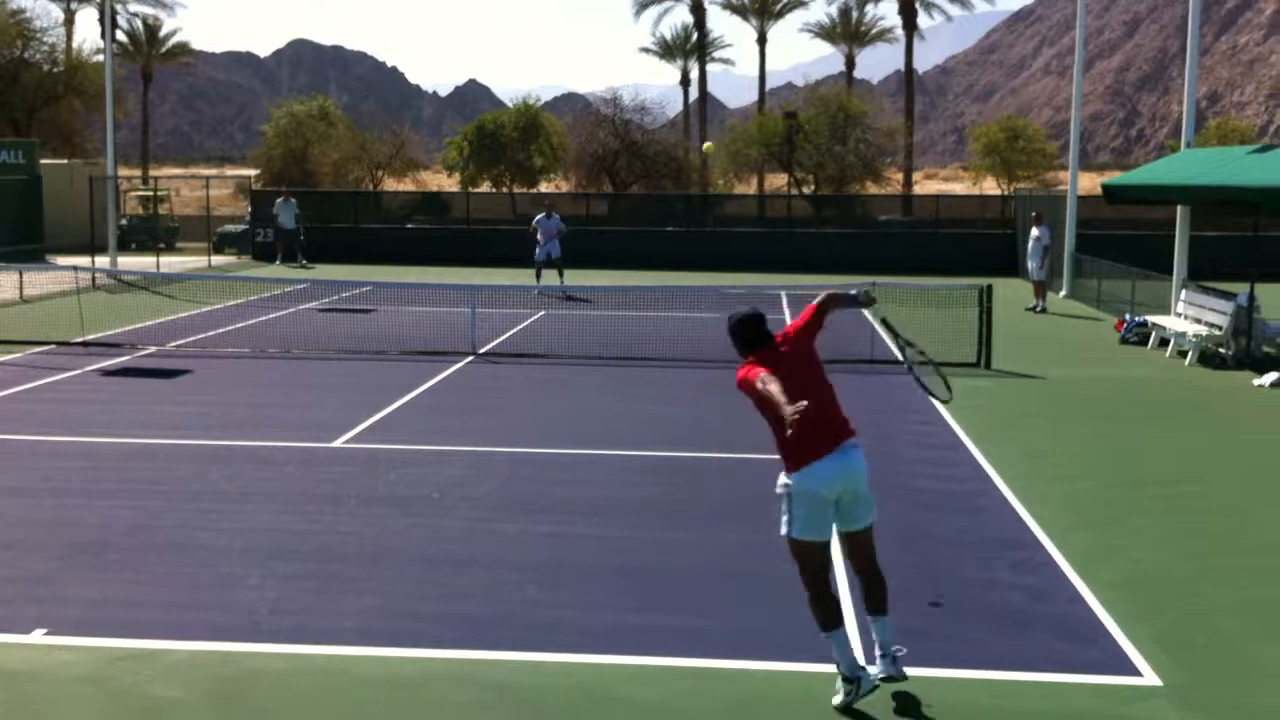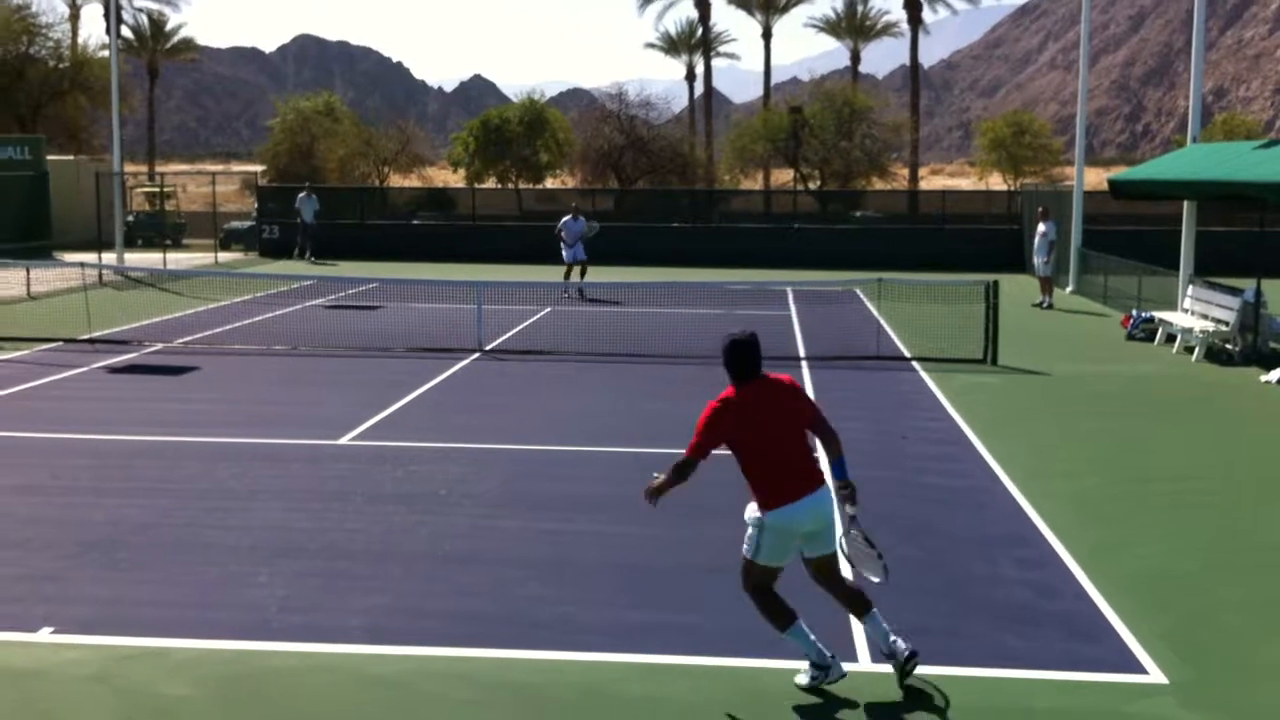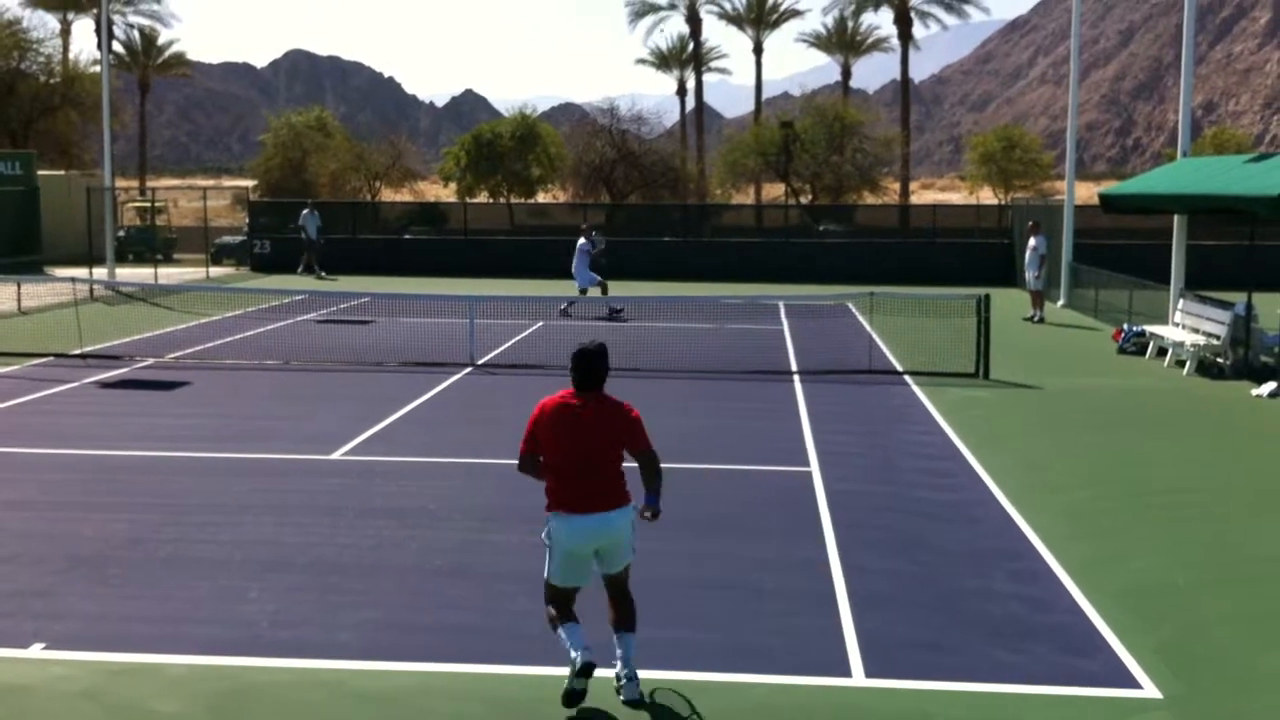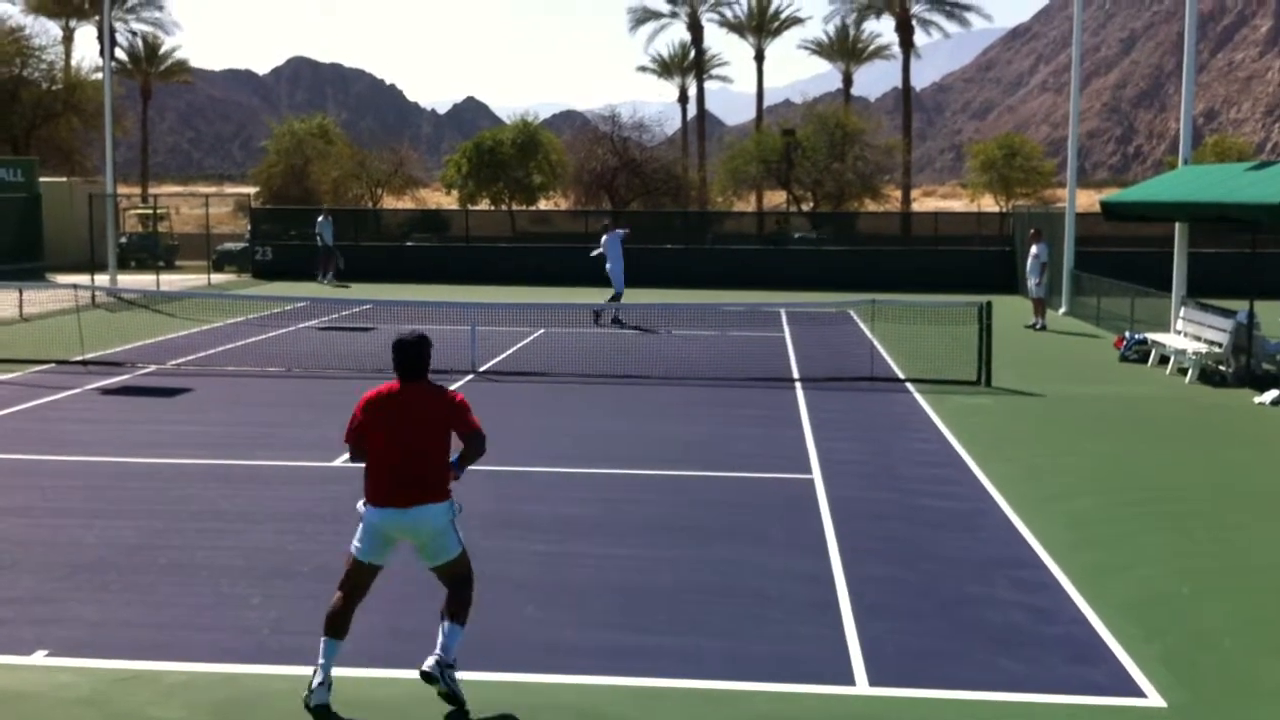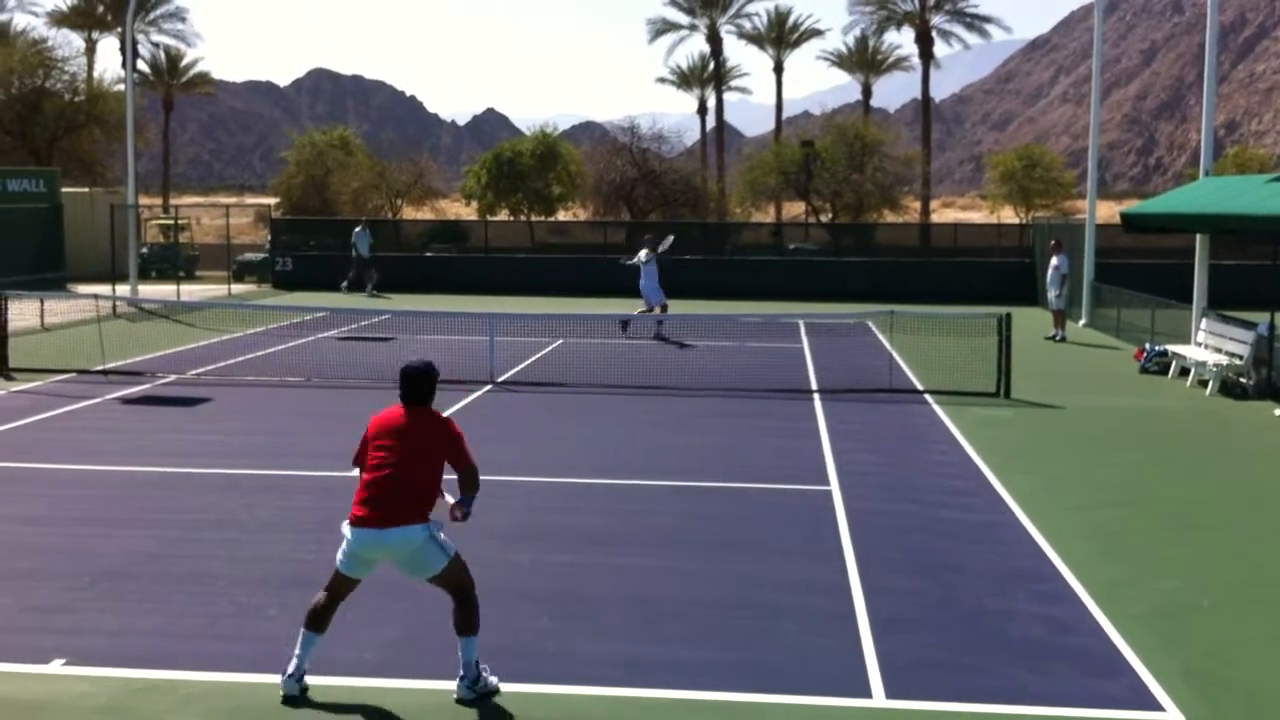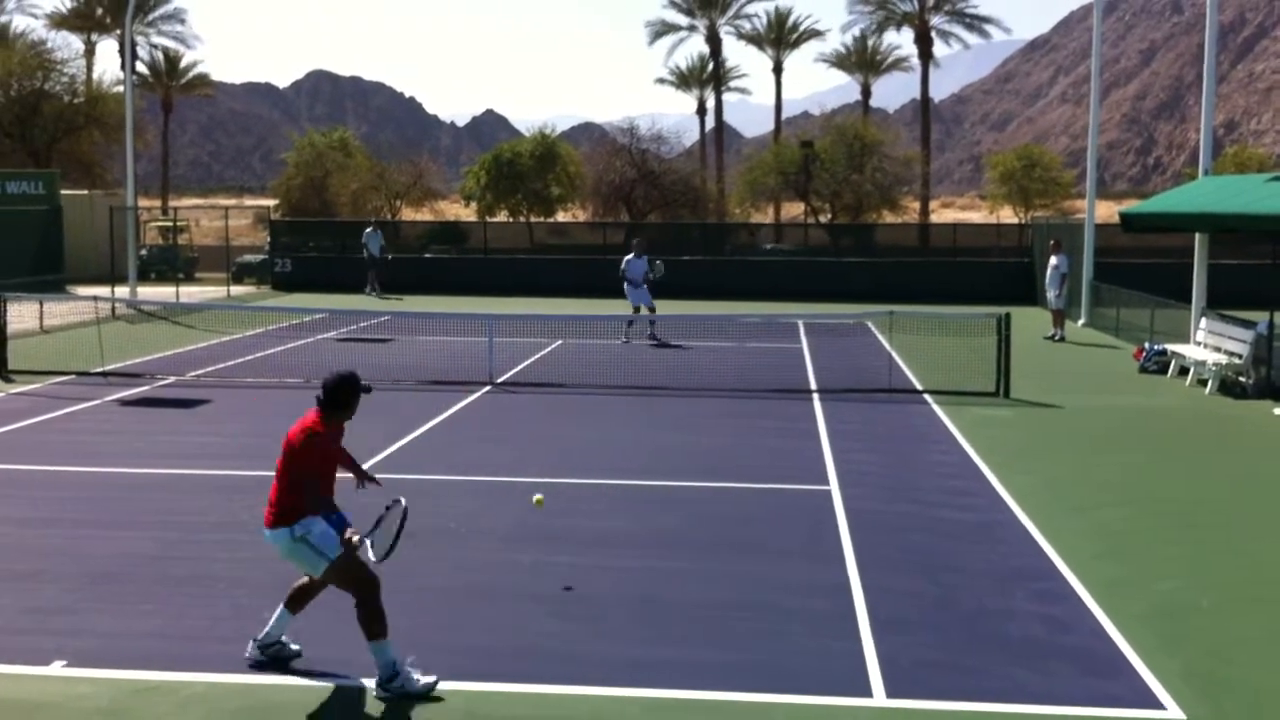
dt=0.4s
person 1, frame 1
left shoulder: (748, 373)
right shoulder: (794, 340)
left elbow: (769, 385)
right elbow: (828, 299)
left wrist: (784, 410)
right wrist: (857, 297)
left hip: (809, 475)
right hip: (850, 458)
left knee: (815, 581)
right knee: (866, 565)
left ankle: (852, 673)
right ankle: (887, 659)
person 1, frame 2
left shoulder: (720, 409)
right shoulder: (787, 387)
left elbow: (687, 465)
right elbow: (826, 432)
left wrist: (662, 484)
right wrist: (841, 476)
left hip: (779, 512)
right hip: (818, 496)
left knee: (756, 587)
right knee: (830, 578)
left ankle: (821, 662)
right ankle: (894, 647)
person 1, frame 3
left shoulder: (546, 409)
right shoulder: (622, 414)
left elbow: (526, 465)
right elbow: (650, 463)
right wrist: (652, 500)
left hip: (569, 522)
right hip: (617, 517)
left knee: (556, 603)
right knee: (619, 592)
left ankle: (579, 657)
right ankle: (628, 677)
person 1, frame 4
left shoulder: (373, 400)
right shoulder: (449, 400)
left elbow: (356, 453)
right elbow: (478, 444)
right wrist: (457, 465)
left hip: (381, 511)
right hip: (432, 512)
left knee: (348, 593)
right knee: (460, 583)
left ankle: (322, 680)
right ankle: (442, 661)
person 1, frame 5
left shoulder: (378, 422)
right shoulder: (444, 428)
right elbow: (470, 477)
right wrist: (465, 504)
left hip: (363, 529)
right hip: (410, 532)
left knee: (333, 593)
right knee: (464, 589)
left ankle: (295, 672)
right ankle: (471, 677)
person 1, frame 6
left shoulder: (322, 422)
right shoulder: (313, 435)
left elbow: (334, 452)
right elbow: (317, 493)
left wrist: (357, 469)
right wrist: (344, 531)
left hip: (286, 523)
right hip: (292, 527)
left knee: (322, 575)
right knee: (366, 586)
left ankle: (267, 643)
right ankle: (390, 675)
